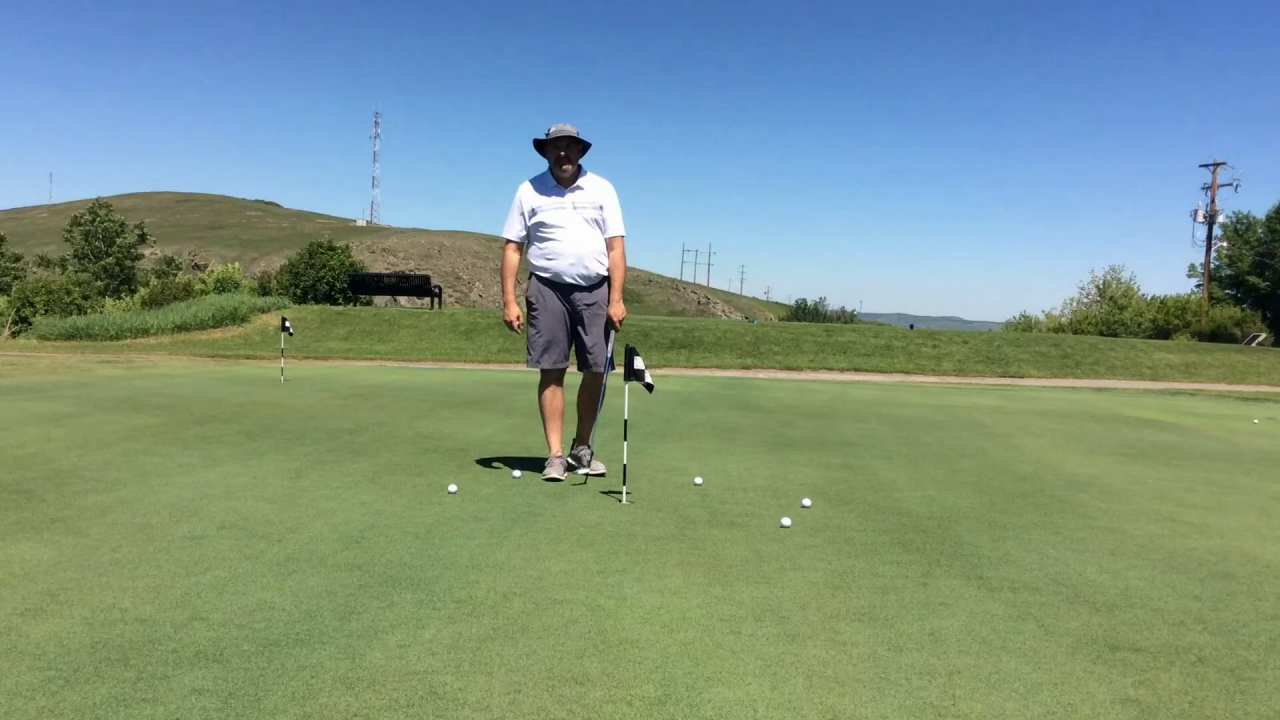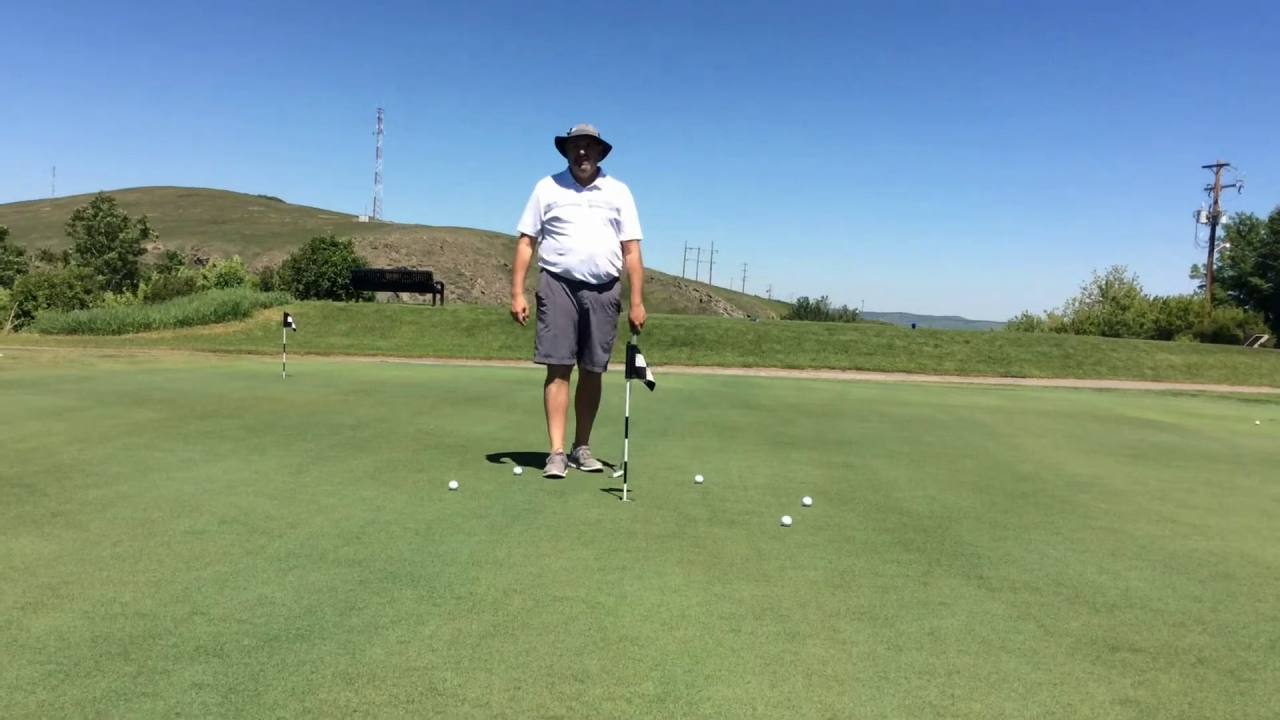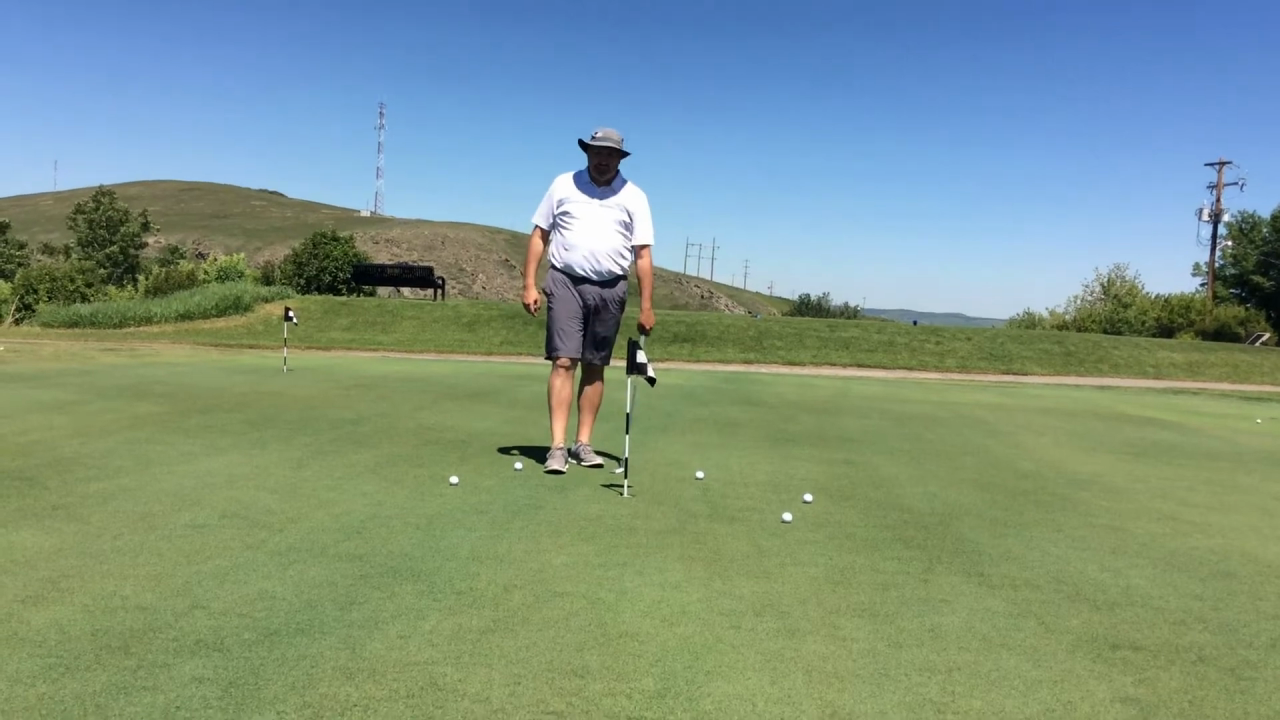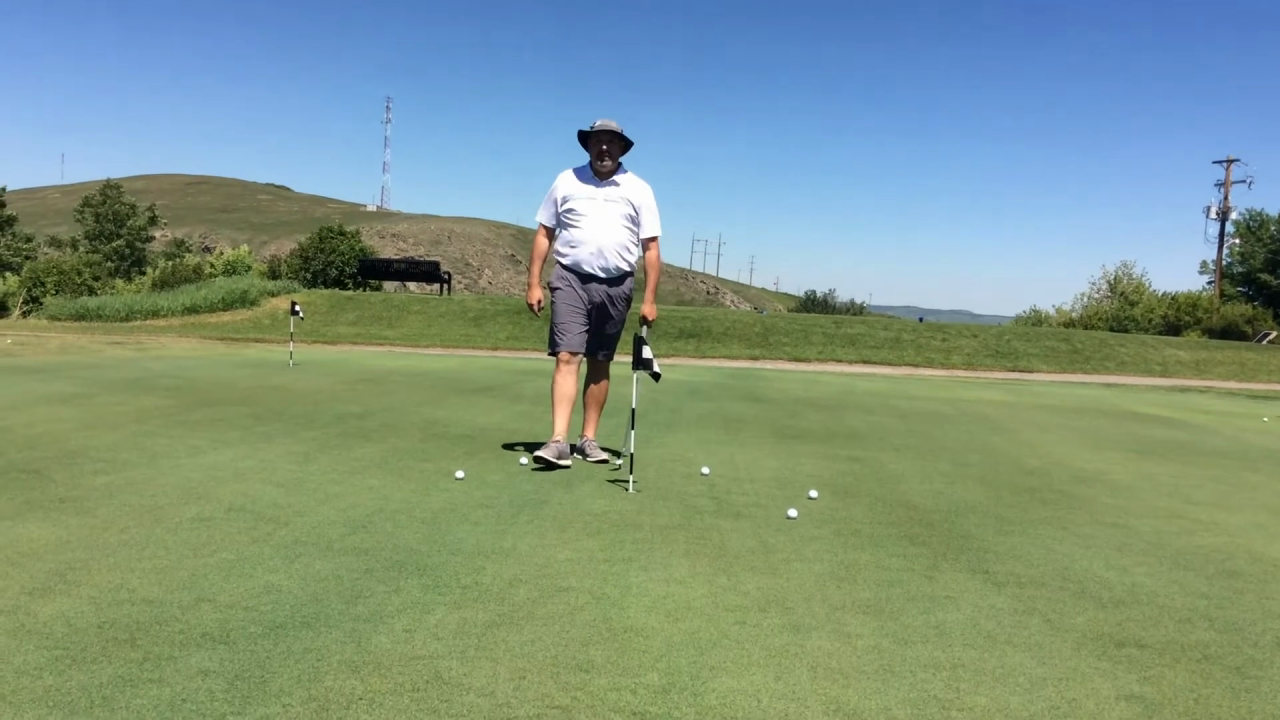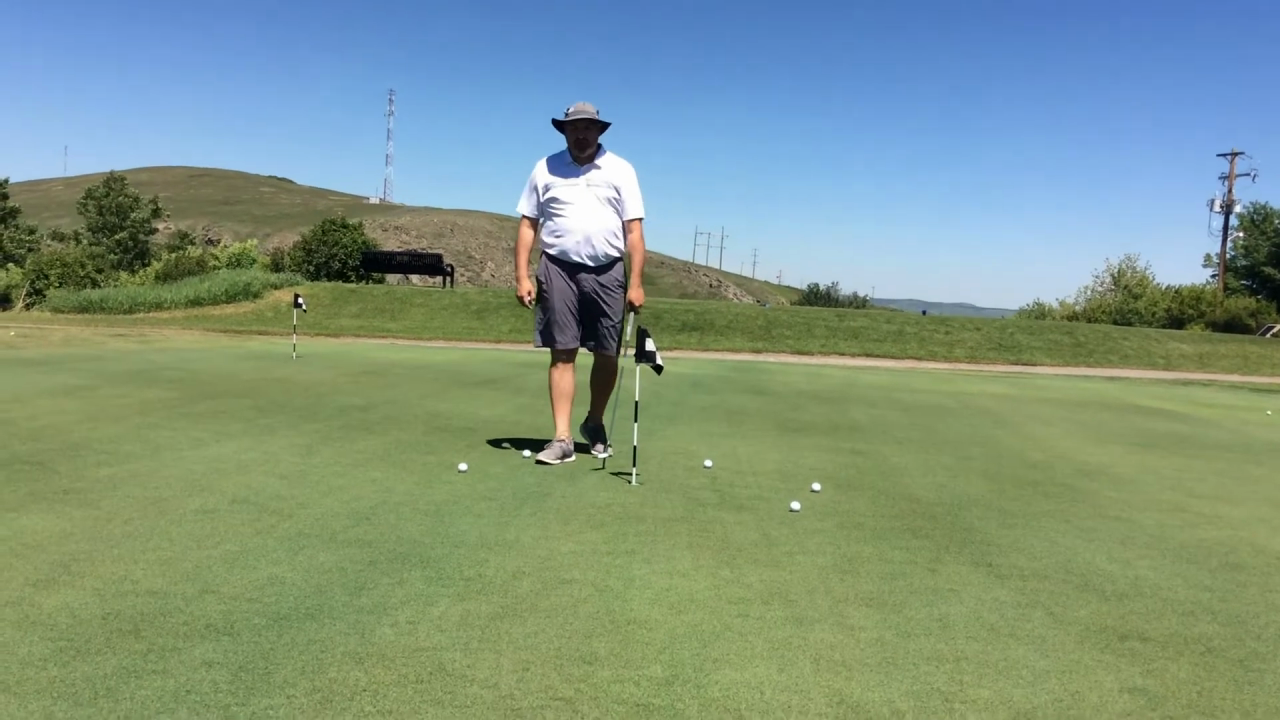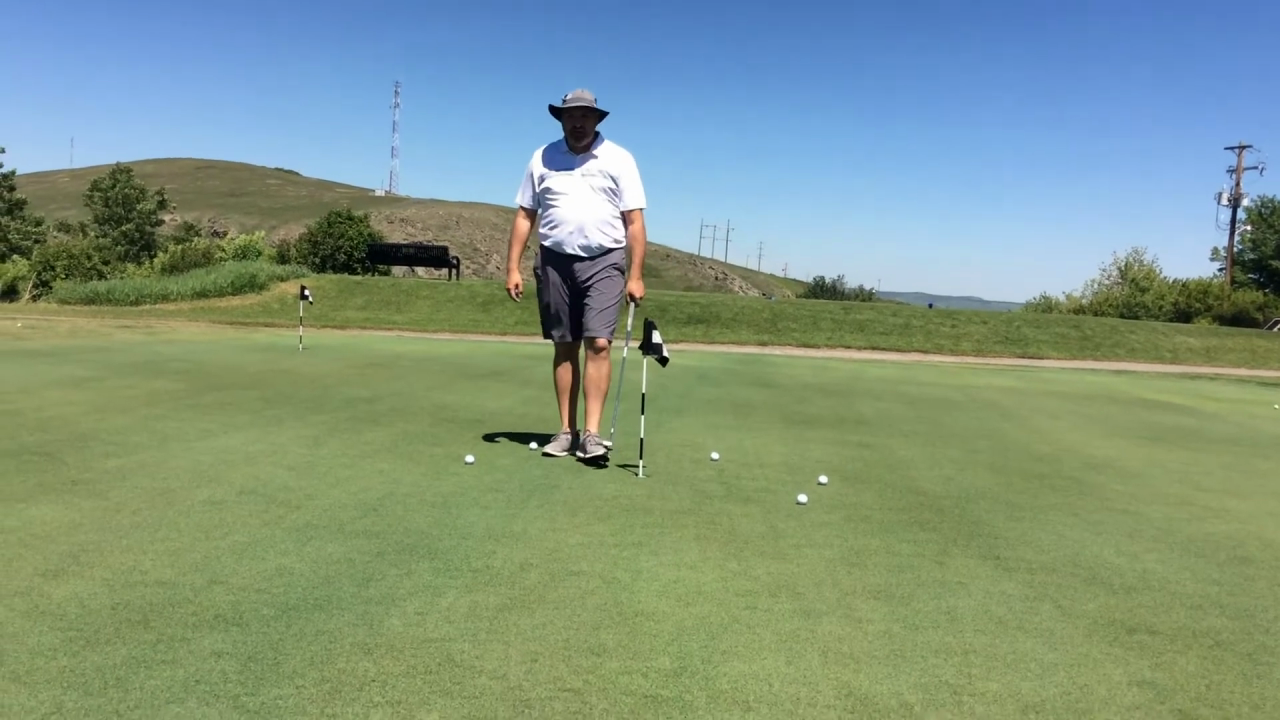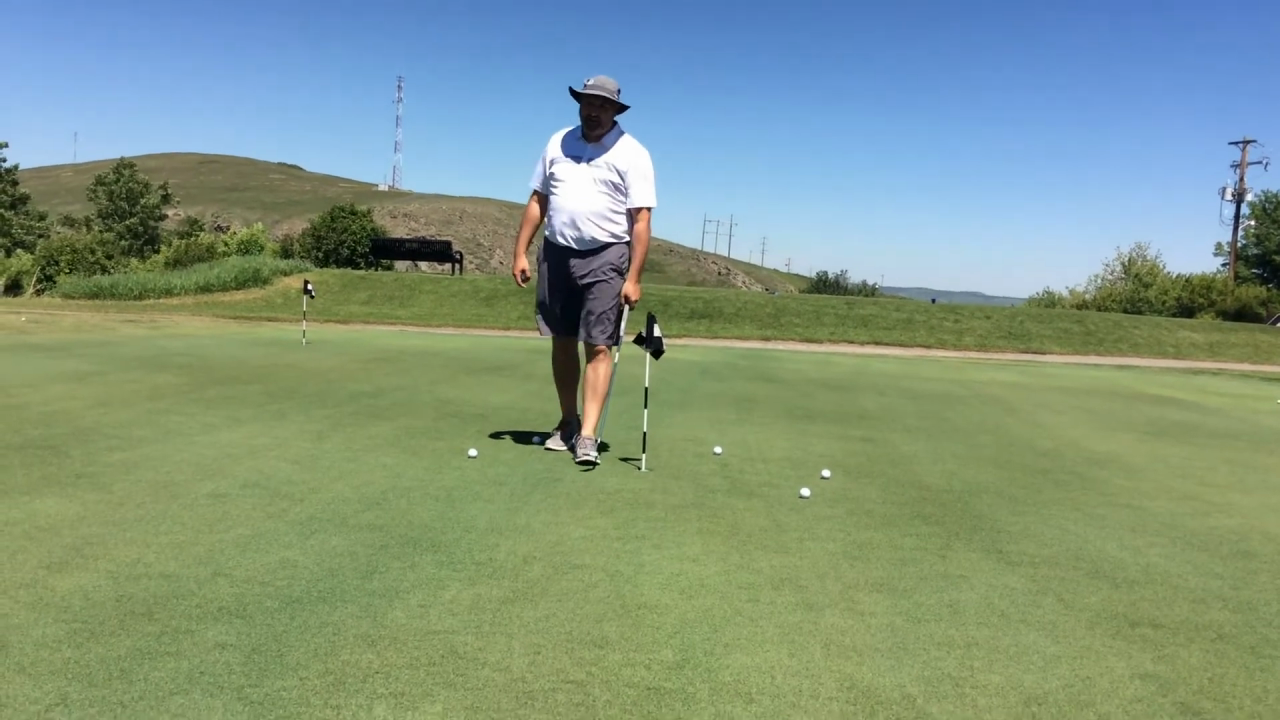
dt=0.5s
person 1, frame 1
left shoulder: (602, 189)
right shoulder: (528, 191)
left elbow: (615, 247)
right elbow: (512, 248)
left wrist: (616, 299)
right wrist: (509, 301)
left hip: (594, 291)
right hip: (548, 290)
left knee: (596, 370)
right knee: (551, 372)
left ankle: (582, 445)
right ankle: (556, 455)
person 1, frame 2
left shoulder: (619, 192)
right shoulder: (547, 188)
left elbow: (631, 250)
right elbow: (526, 242)
left wrist: (637, 301)
right wrist: (517, 292)
left hip: (604, 290)
right hip: (559, 286)
left knee: (592, 372)
right knee: (558, 369)
left ankle: (582, 447)
right ankle: (557, 451)
person 1, frame 3
left shoulder: (634, 196)
right shoulder: (563, 185)
left elbow: (643, 255)
right elbow: (539, 236)
left wrist: (646, 307)
right wrist: (529, 284)
left hip: (609, 288)
right hip: (566, 283)
left knee: (594, 367)
right knee: (564, 362)
left ankle: (583, 443)
right ankle: (558, 446)
person 1, frame 4
left shoulder: (638, 189)
right shoulder: (566, 182)
left elbow: (651, 247)
right elbow: (544, 234)
left wrist: (649, 299)
right wrist: (533, 283)
left hip: (616, 285)
right hip: (571, 280)
left knee: (600, 364)
right knee: (566, 357)
left ankle: (587, 439)
right ankle: (558, 440)
person 1, frame 5
left shoulder: (621, 170)
right shoulder: (545, 169)
left elbow: (634, 229)
right elbow: (528, 224)
left wrist: (636, 283)
right wrist: (522, 275)
left hip: (607, 273)
right hip: (559, 270)
left knee: (608, 354)
right knee: (562, 354)
left ankle: (595, 421)
right ankle: (562, 439)
person 1, frame 6
left shoulder: (619, 159)
right shoulder: (542, 158)
left elbow: (635, 221)
right elbow: (525, 215)
left wrist: (636, 275)
right wrist: (512, 267)
left hip: (604, 262)
right hip: (555, 262)
left knee: (598, 344)
right knee: (564, 347)
left ankle: (591, 433)
right ankle: (567, 430)
person 1, frame 7
left shoulder: (632, 153)
right shoulder: (558, 143)
left elbow: (641, 219)
right elbow: (538, 200)
left wrist: (634, 277)
right wrist: (520, 251)
left hip: (605, 258)
right hip: (556, 254)
left knee: (598, 347)
right knee: (562, 342)
left ankle: (587, 436)
right ankle: (569, 419)
